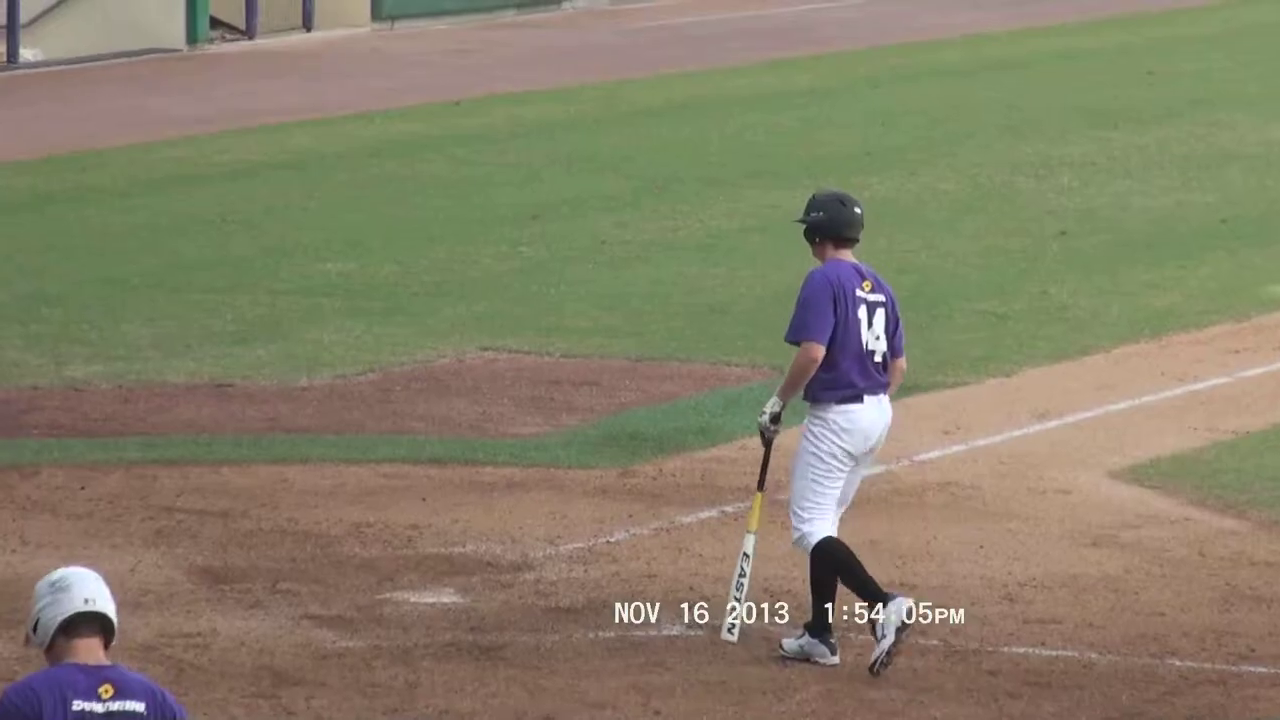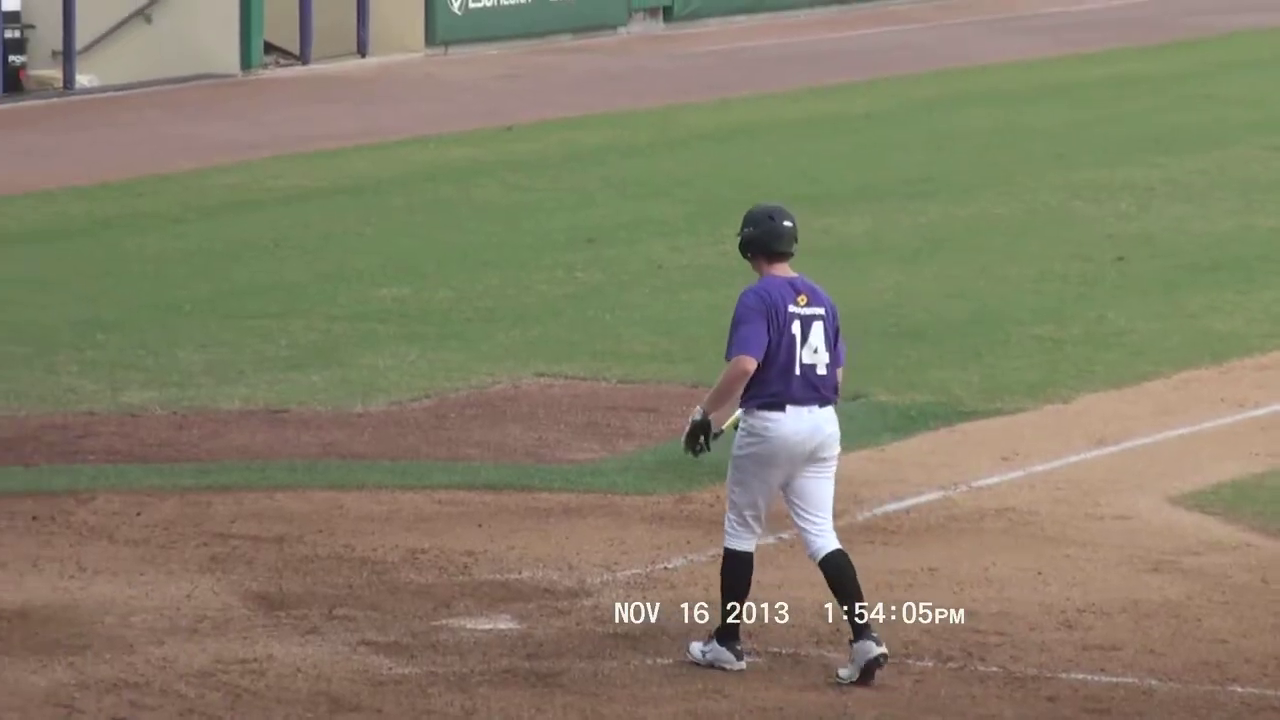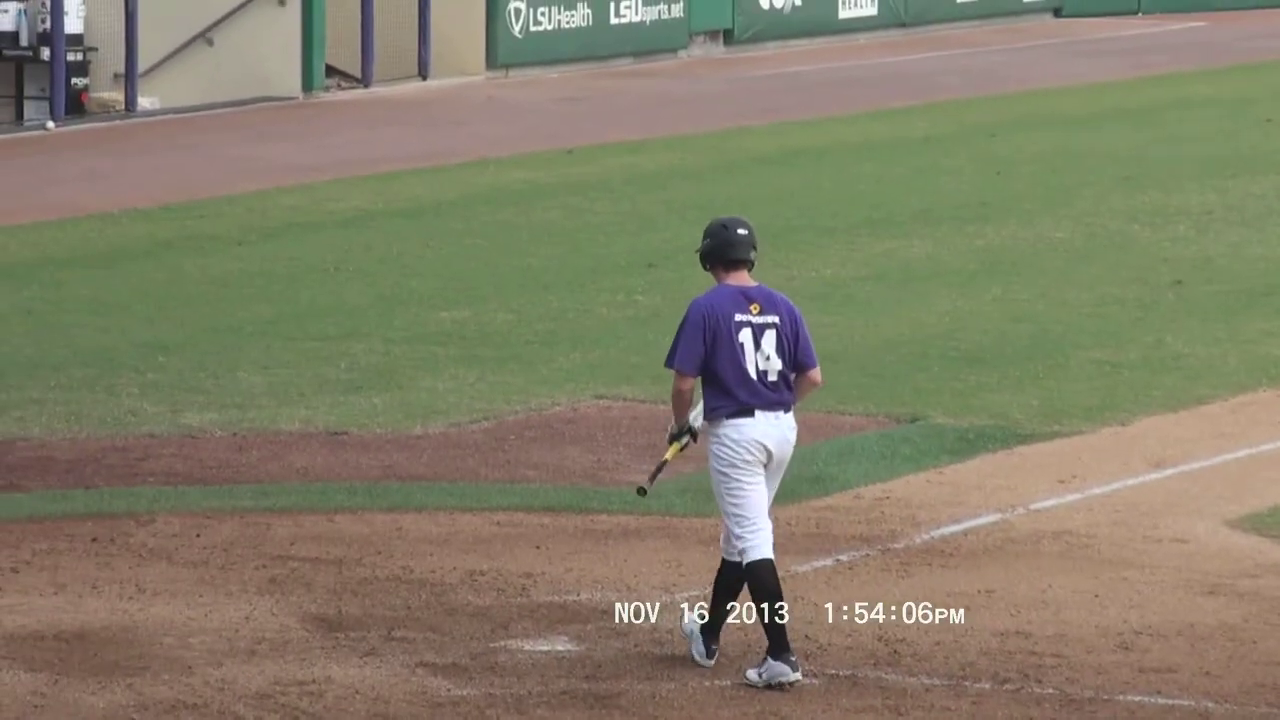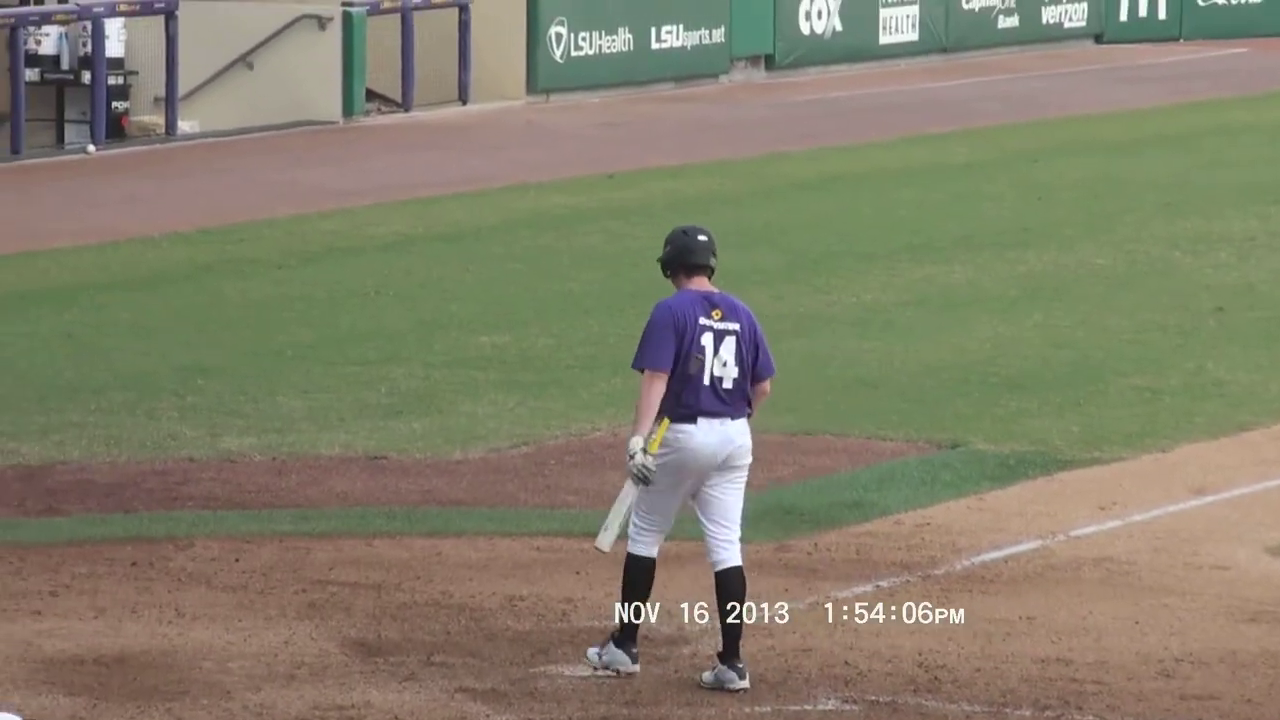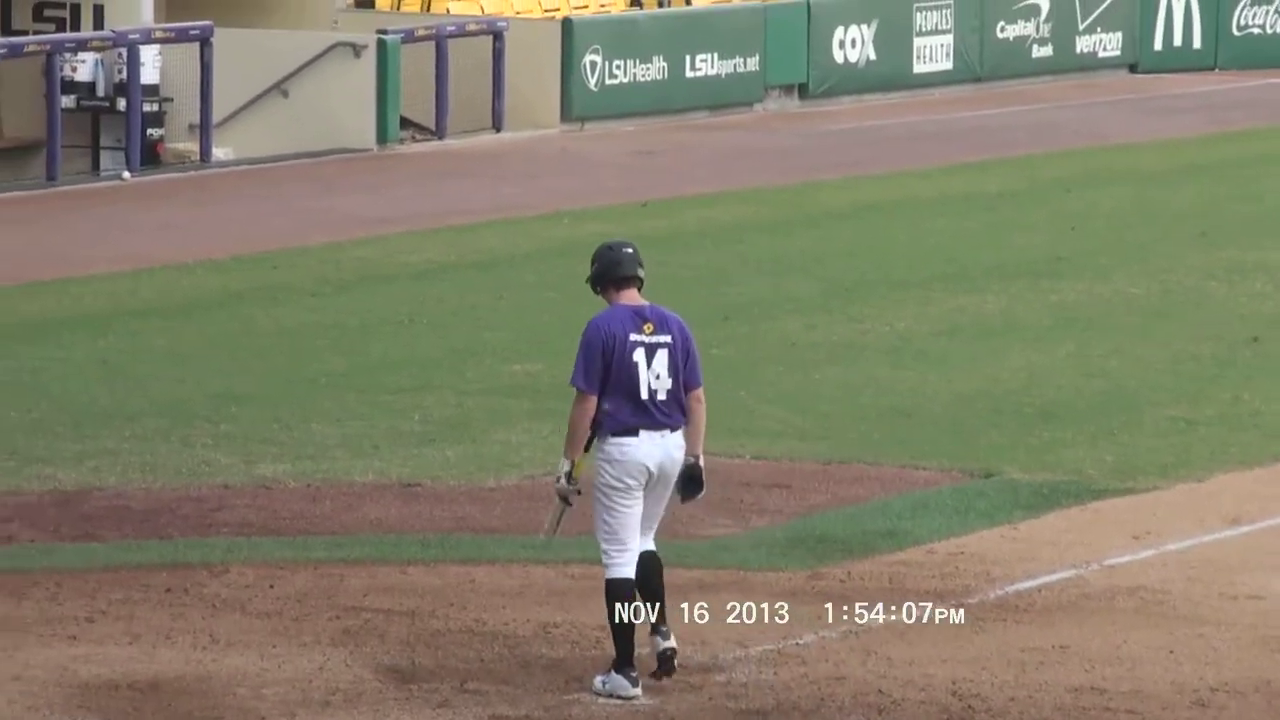
dt=0.5s
person 1, frame 1
left shoulder: (823, 280)
right shoulder: (880, 286)
left elbow: (811, 353)
right elbow: (899, 366)
left wrist: (779, 403)
left hip: (837, 415)
right hip: (878, 411)
left knee: (811, 528)
right knee: (828, 521)
left ankle: (884, 605)
right ankle: (819, 634)
person 1, frame 2
left shoulder: (758, 296)
right shoulder: (819, 299)
left elbow: (743, 364)
right elbow: (832, 370)
left wrist: (704, 411)
left hip: (769, 427)
right hip: (821, 423)
left knee: (741, 531)
right knee: (820, 534)
left ankle: (727, 642)
right ankle: (865, 637)
person 1, frame 3
left shoulder: (705, 307)
right shoulder: (783, 306)
left elbow: (684, 384)
right elbow: (812, 377)
left wrist: (680, 424)
left hip: (736, 433)
right hip: (782, 429)
left knee: (753, 544)
right knee: (739, 532)
left ankle: (780, 654)
right ankle: (708, 635)
person 1, frame 4
left shoulder: (670, 309)
right shoulder: (742, 313)
left elbow: (655, 380)
right elbow: (762, 387)
left wrist: (638, 440)
left hip: (685, 437)
right hip: (735, 437)
left knee: (645, 536)
right knee: (726, 547)
left ankle: (624, 645)
right ankle: (731, 663)
person 1, frame 5
left shoulder: (602, 326)
right shoulder: (674, 324)
left elbow: (586, 402)
right elbow: (696, 398)
left wrist: (568, 460)
right wrist: (695, 457)
left hip: (623, 449)
right hip: (671, 446)
left knee: (618, 557)
right knee: (642, 544)
left ankle: (623, 674)
right ankle: (660, 632)
